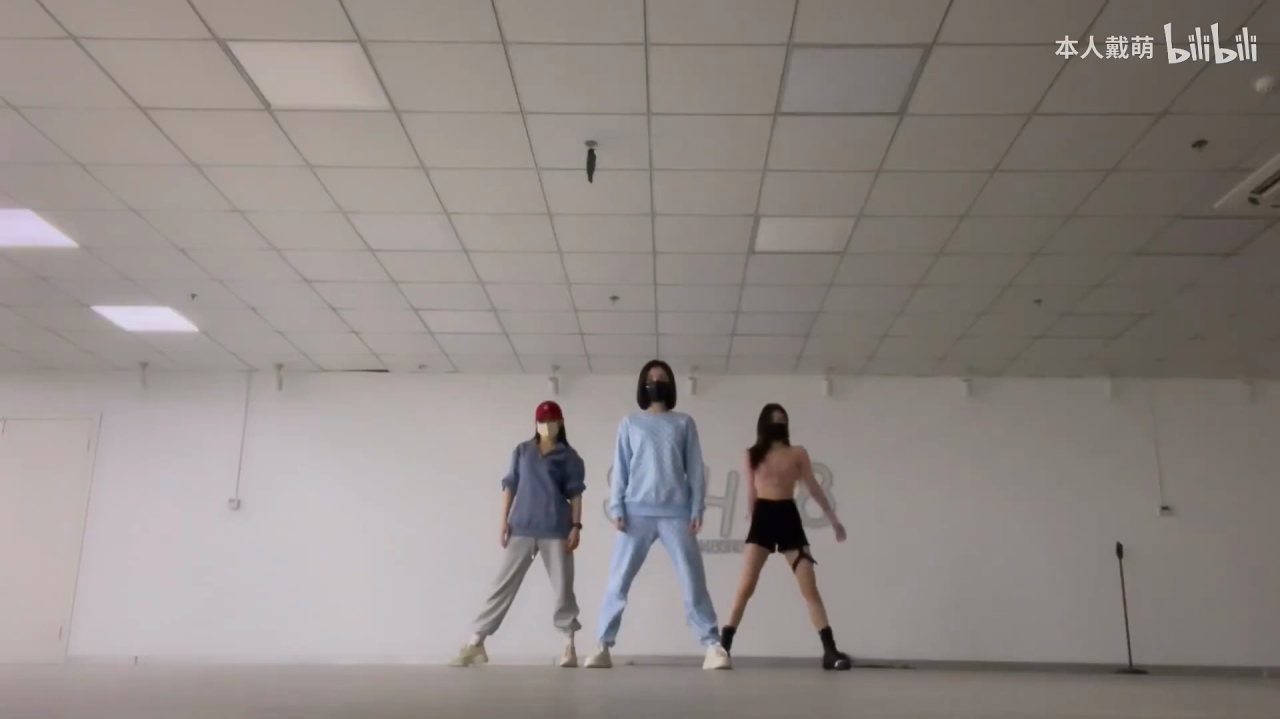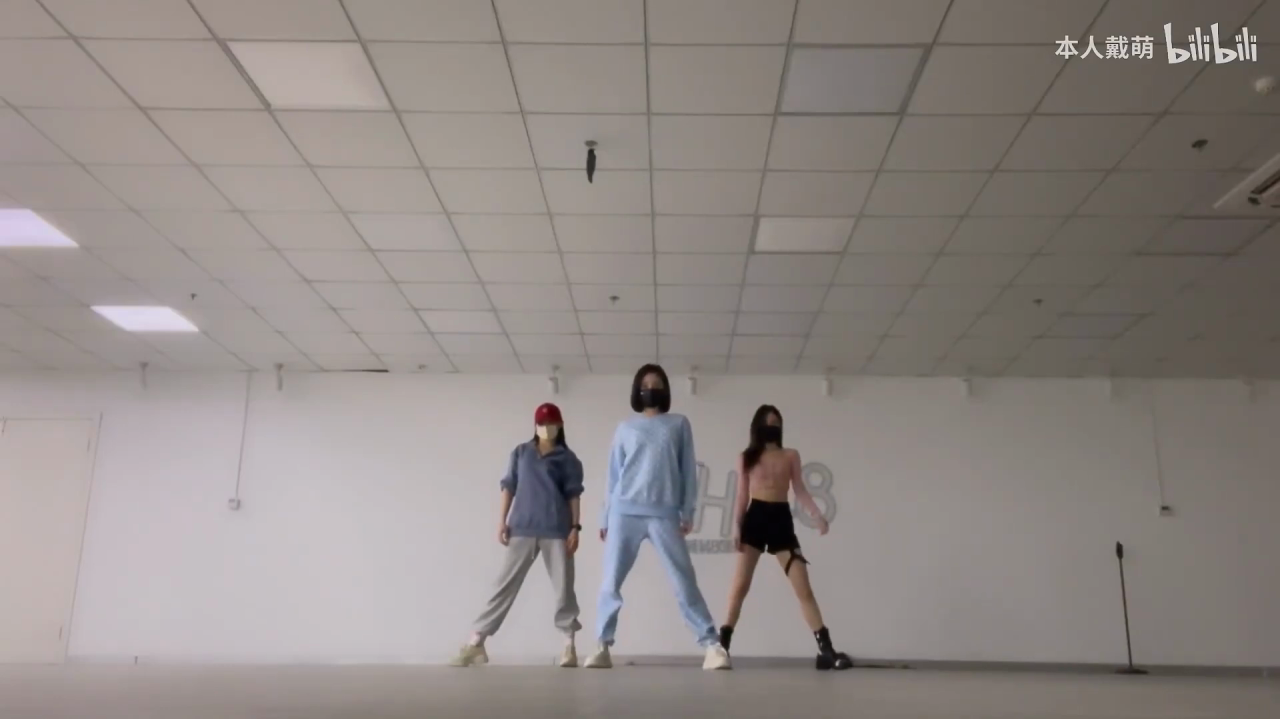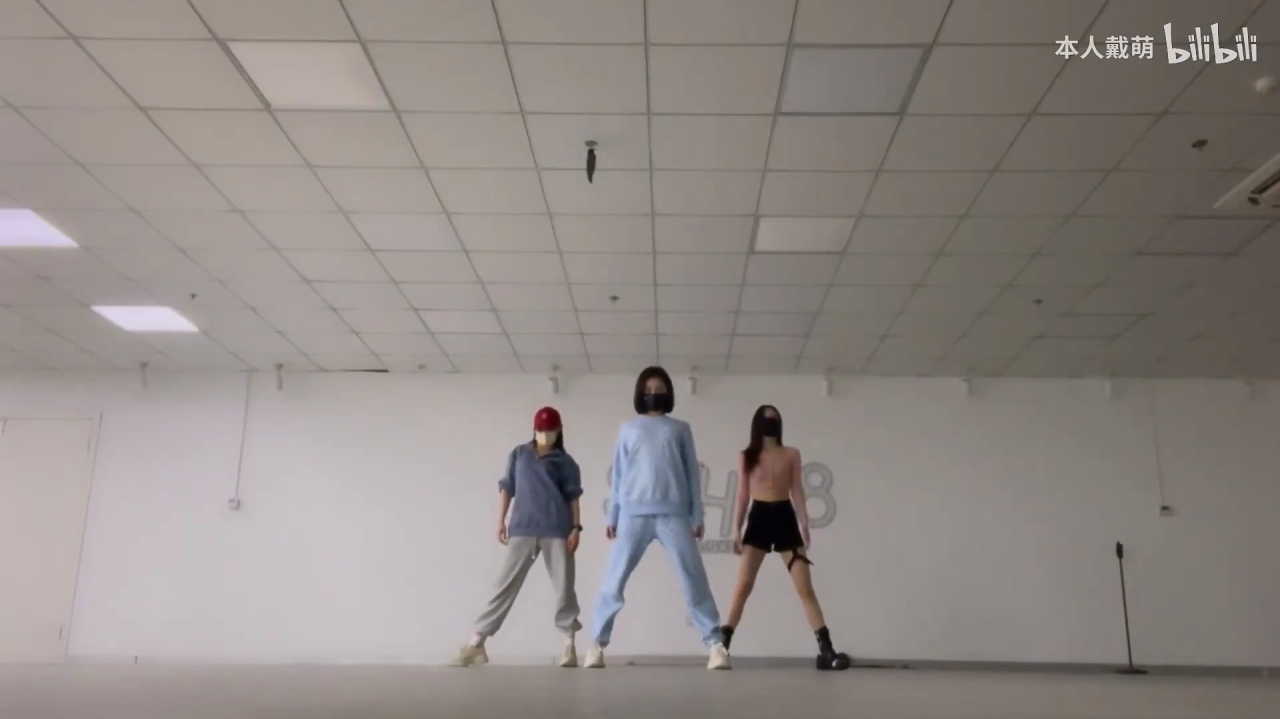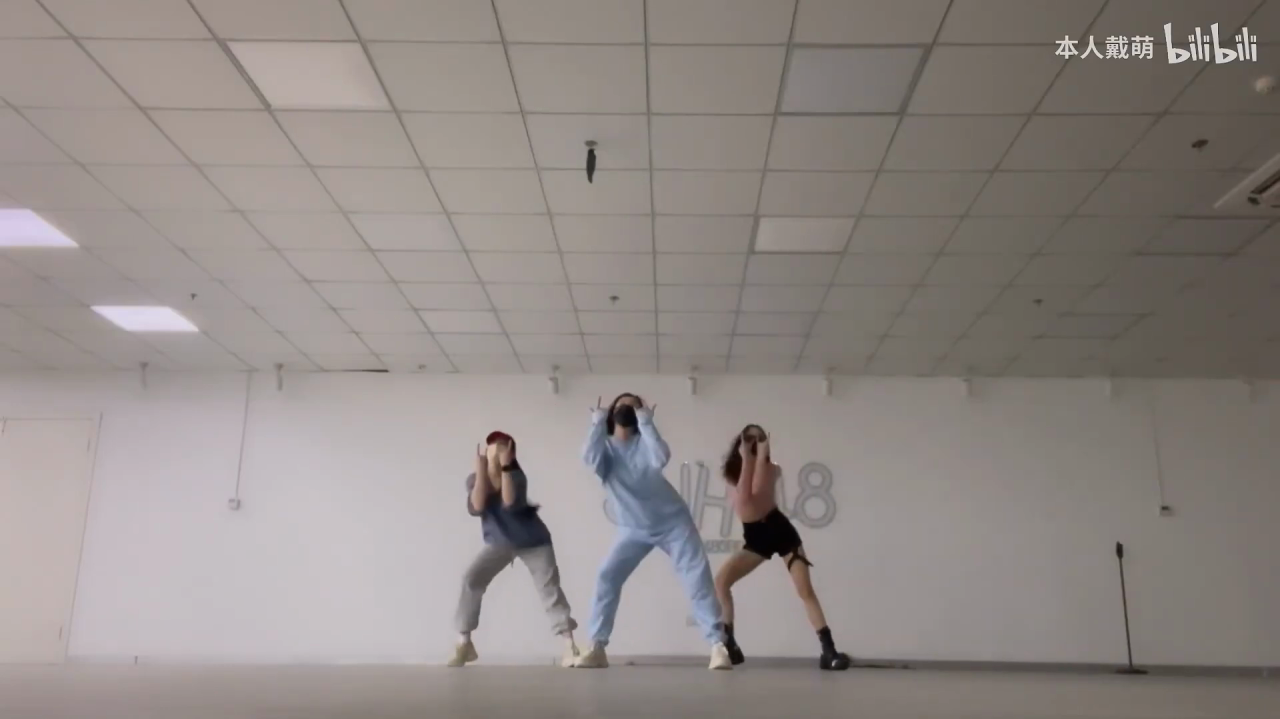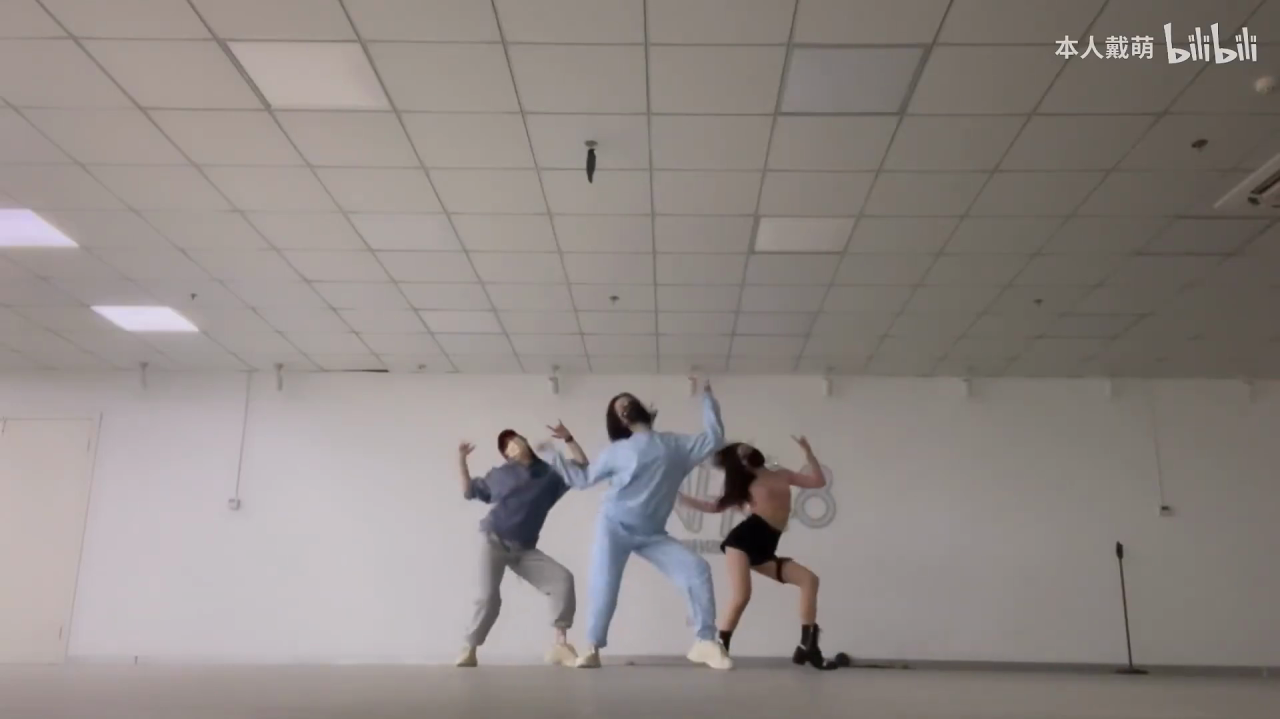
dt=1s
person 1, frame 1
left shoulder: (684, 423)
right shoulder: (630, 423)
left elbow: (695, 468)
right elbow: (620, 468)
left wrist: (697, 509)
right wrist: (616, 508)
left hip: (676, 513)
right hip: (637, 512)
left knee: (693, 581)
right knee: (618, 581)
left ankle: (713, 646)
right ankle: (603, 647)
person 1, frame 2
left shoulder: (679, 424)
right shoulder: (625, 428)
left elbow: (688, 470)
right elbow: (614, 474)
left wrist: (687, 513)
right wrist: (605, 518)
left hip: (664, 514)
right hip: (625, 512)
left knee: (684, 581)
right knee: (610, 581)
left ankle: (712, 645)
right ankle: (603, 646)
person 1, frame 3
left shoulder: (680, 429)
right shoulder: (628, 428)
left elbow: (692, 472)
right elbow: (618, 474)
left wrist: (697, 516)
right wrist: (612, 516)
left hip: (673, 513)
right hip: (634, 513)
left knee: (694, 579)
right knee: (613, 580)
left ankle: (716, 644)
right ankle: (597, 645)
person 1, frame 4
left shoulder: (645, 441)
right shoulder: (603, 444)
left elbow: (660, 459)
right elbow: (591, 460)
left wrist: (644, 418)
right wrist: (597, 422)
left hip: (673, 522)
right hip: (634, 530)
left knee: (699, 580)
right knee: (607, 577)
left ankle: (718, 645)
right ankle: (597, 647)
person 1, frame 5
left shoulder: (675, 444)
right shoulder: (618, 450)
left elbow: (714, 438)
right elbow: (584, 478)
left wrist: (708, 399)
left hip: (652, 533)
right hip: (614, 526)
left knee: (699, 571)
right knee: (603, 585)
left ankle: (706, 642)
right ankle: (593, 647)
person 2, frame 1
left shoulder: (797, 453)
right shoulder: (752, 455)
left elbow: (813, 486)
right elbow: (752, 493)
left wrist: (833, 519)
right wrist: (754, 523)
left hip: (789, 517)
right hip: (763, 519)
left knee: (810, 588)
right knee: (746, 586)
left ankle: (830, 651)
right ankle: (723, 647)
person 2, frame 2
left shoulder: (790, 456)
right shoulder: (746, 458)
left elbow: (800, 490)
right elbow: (742, 495)
left wrist: (818, 516)
right wrist: (737, 527)
left hip: (782, 520)
right hip: (755, 519)
left knee: (804, 588)
right knee: (740, 587)
left ankle: (826, 650)
right ankle: (722, 647)
person 2, frame 3
left shoulder: (791, 454)
right shoulder: (746, 457)
left elbow: (797, 490)
right elbow: (742, 494)
left wrist: (804, 525)
right wrist: (737, 530)
left hip: (785, 519)
right hip: (758, 519)
left knee: (805, 588)
right knee: (743, 586)
left ankle: (826, 650)
right ankle: (722, 646)
person 2, frame 4
left shoulder: (772, 469)
right shoulder: (732, 470)
left elbow: (756, 488)
right elbow: (744, 495)
left wrist: (761, 455)
right wrist: (746, 458)
left hip: (780, 529)
right hip: (755, 537)
left knee: (805, 590)
right knee: (720, 580)
left ankle: (829, 651)
right ankle: (729, 645)
person 2, frame 5
left shoulder: (782, 475)
right shoulder: (746, 485)
left elbow: (818, 481)
right elbow: (713, 506)
left wrist: (806, 450)
right wrist: (683, 498)
left hip: (764, 547)
right hip: (743, 539)
left knee: (810, 581)
right knee: (741, 597)
left ankle: (807, 647)
person 3, frame 1
left shoulder: (568, 456)
right shoulder: (522, 451)
left elbow: (575, 493)
right elbow: (510, 486)
left wrist: (576, 526)
right wrist: (504, 520)
left hip: (555, 529)
right hip: (522, 527)
left knee: (563, 586)
right knee: (505, 583)
left ankle: (569, 646)
right ankle: (475, 643)
person 3, frame 2
left shoulder: (567, 458)
right shoulder: (521, 452)
left elbow: (573, 494)
right elbow: (509, 487)
left wrist: (575, 527)
right wrist: (502, 521)
left hip: (556, 529)
right hip: (523, 528)
left knee: (564, 586)
right knee: (506, 584)
left ankle: (569, 646)
right ankle: (476, 643)
person 3, frame 3
left shoulder: (565, 461)
right shoulder: (519, 454)
left elbow: (573, 496)
right elbow: (507, 487)
left wrist: (576, 528)
right wrist: (501, 520)
left hip: (557, 529)
right hip: (523, 528)
left knee: (564, 586)
right knee: (506, 584)
left ankle: (569, 646)
right ankle: (476, 643)
person 3, frame 4
left shoulder: (517, 477)
right shoulder: (474, 479)
left elbow: (509, 503)
right elbow: (477, 508)
left wrist: (505, 467)
right wrist: (481, 469)
left hip: (534, 542)
right hip: (498, 543)
left knee: (550, 589)
right knee: (471, 580)
left ankle: (570, 648)
right ankle: (464, 644)
person 3, frame 5
left shoulder: (551, 471)
right shoulder: (501, 473)
left elbow: (583, 467)
right elbow: (470, 491)
left wrist: (568, 439)
right wrist: (461, 460)
left hip: (524, 548)
right hip: (495, 540)
left knee: (563, 580)
right knee: (488, 597)
left ankle: (560, 645)
right ankle: (470, 649)
